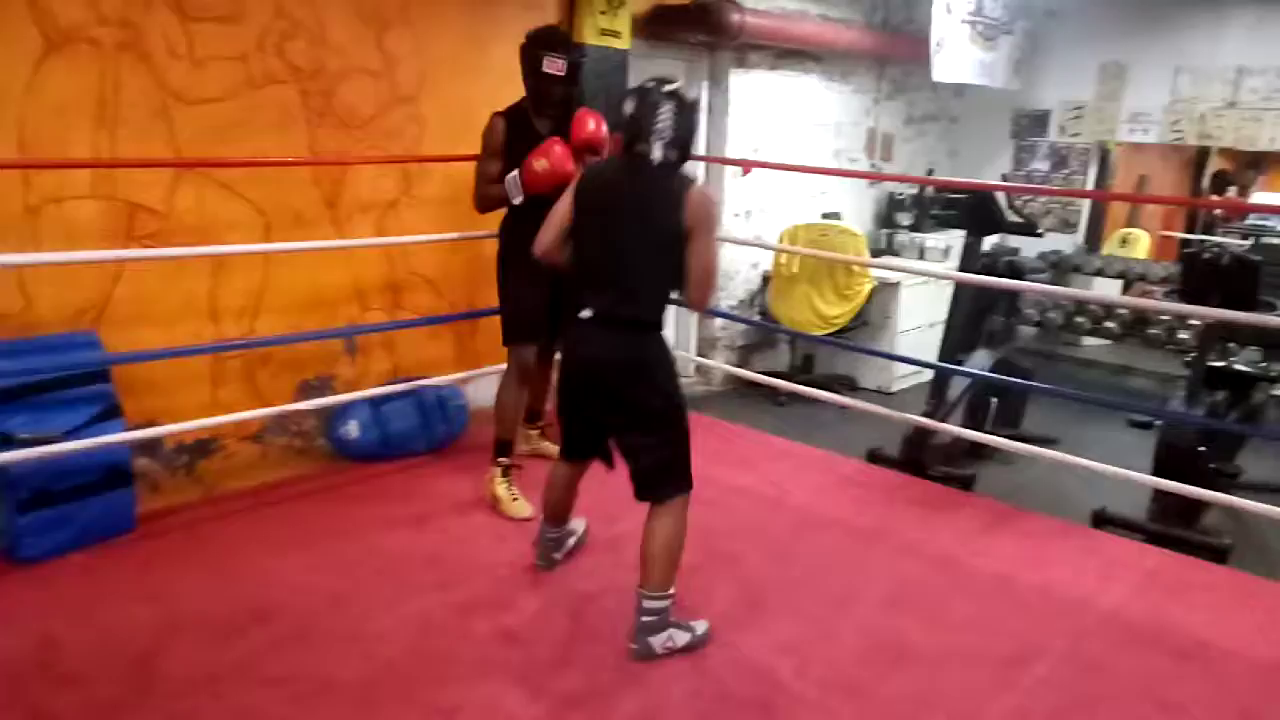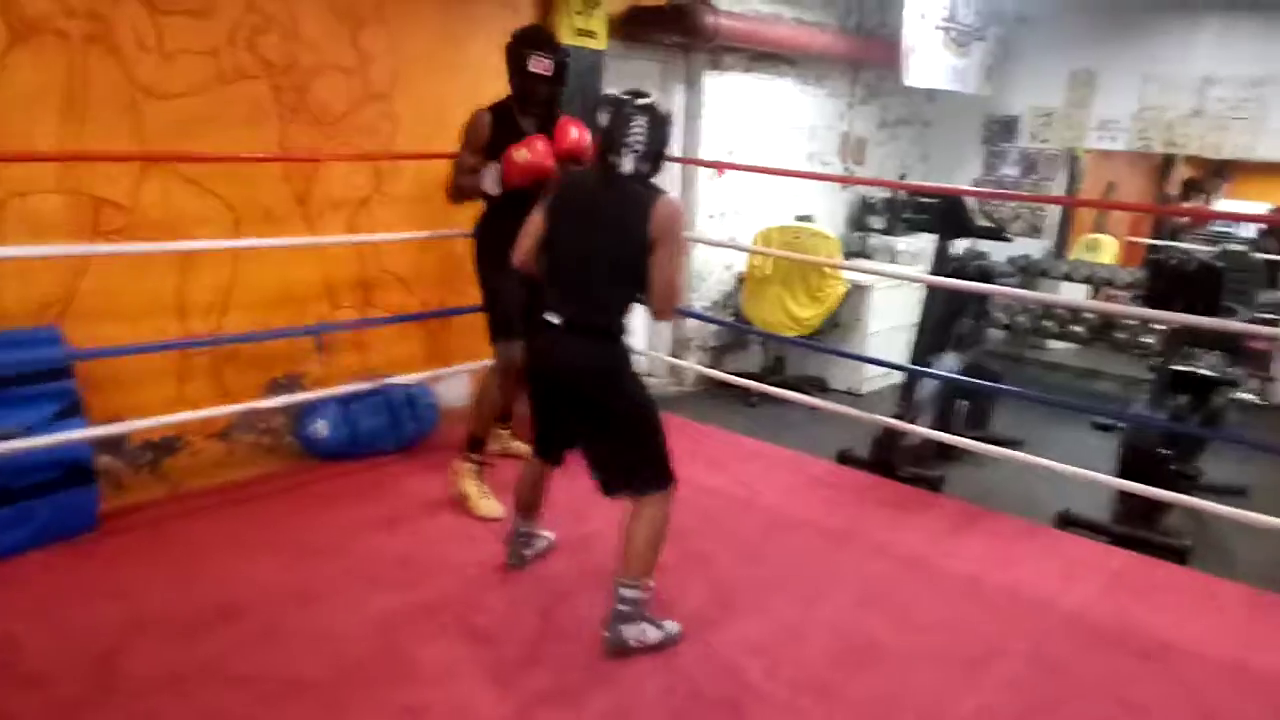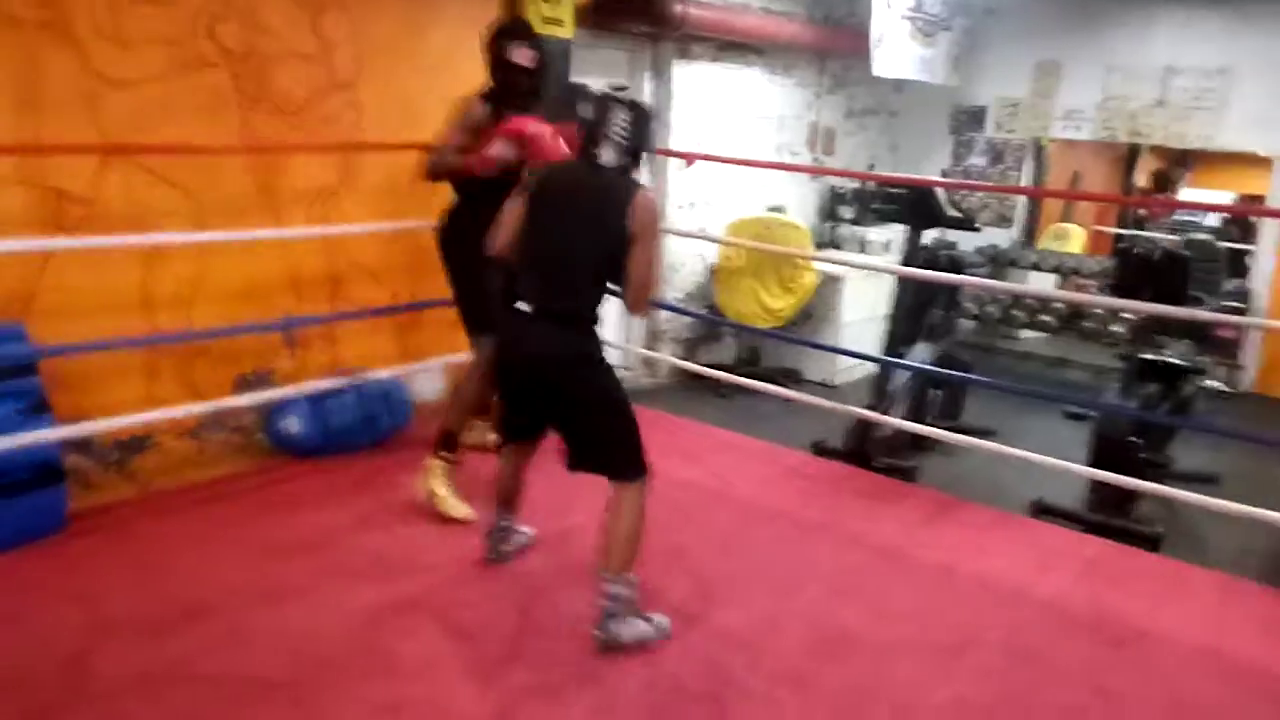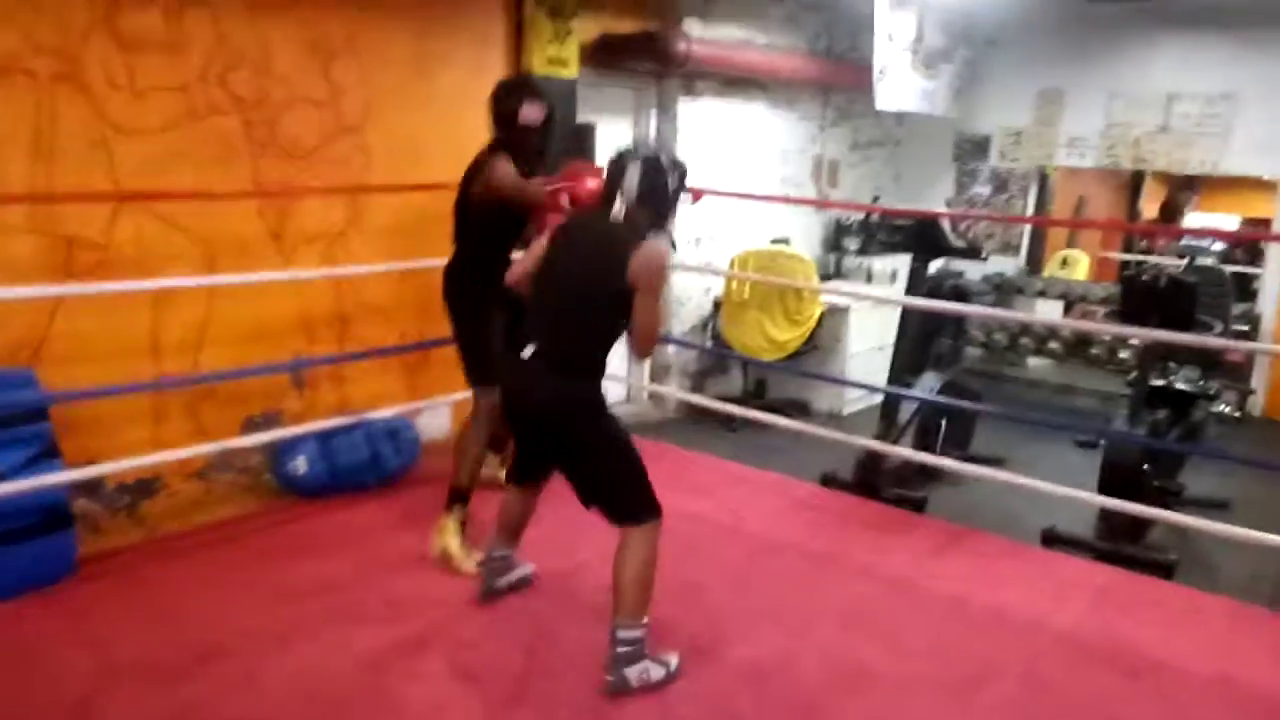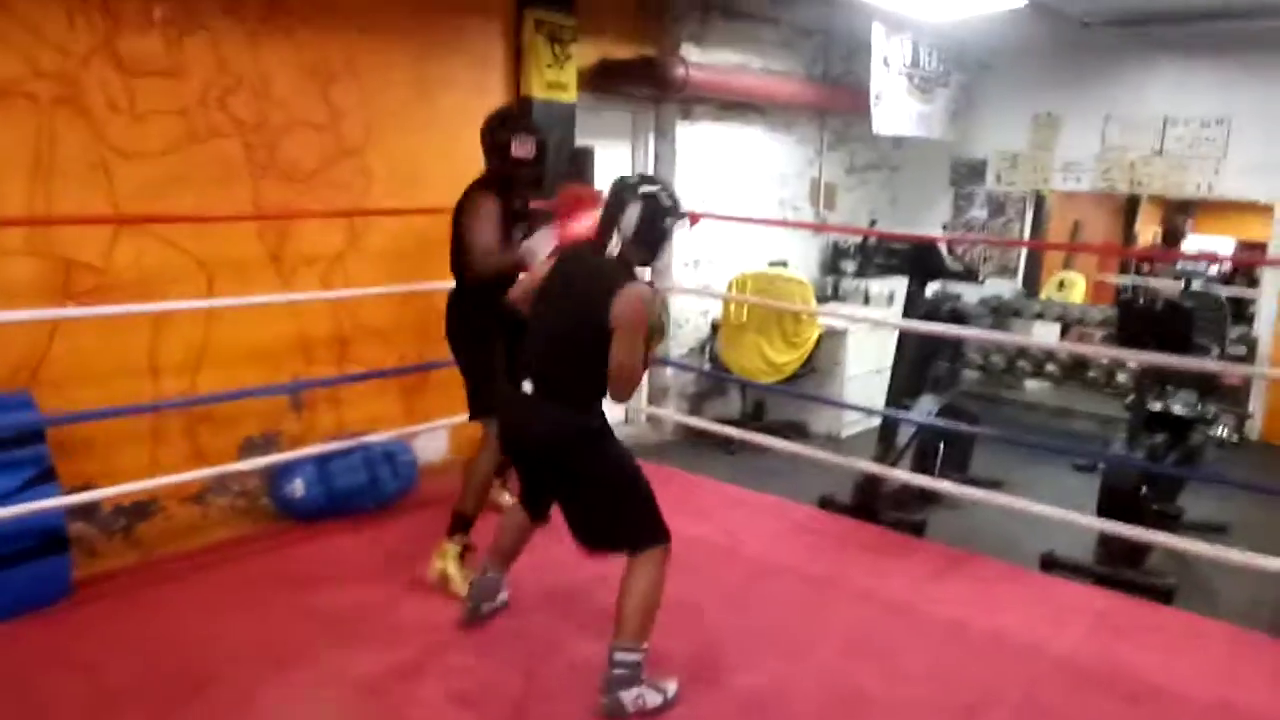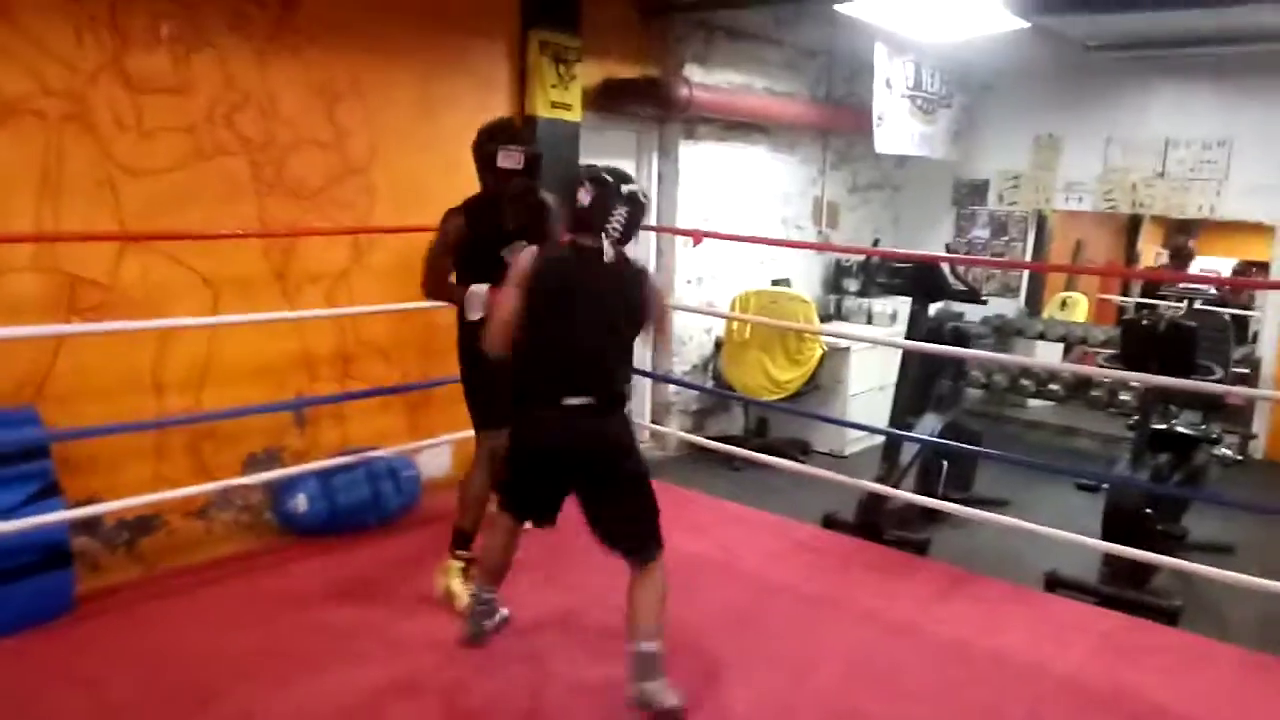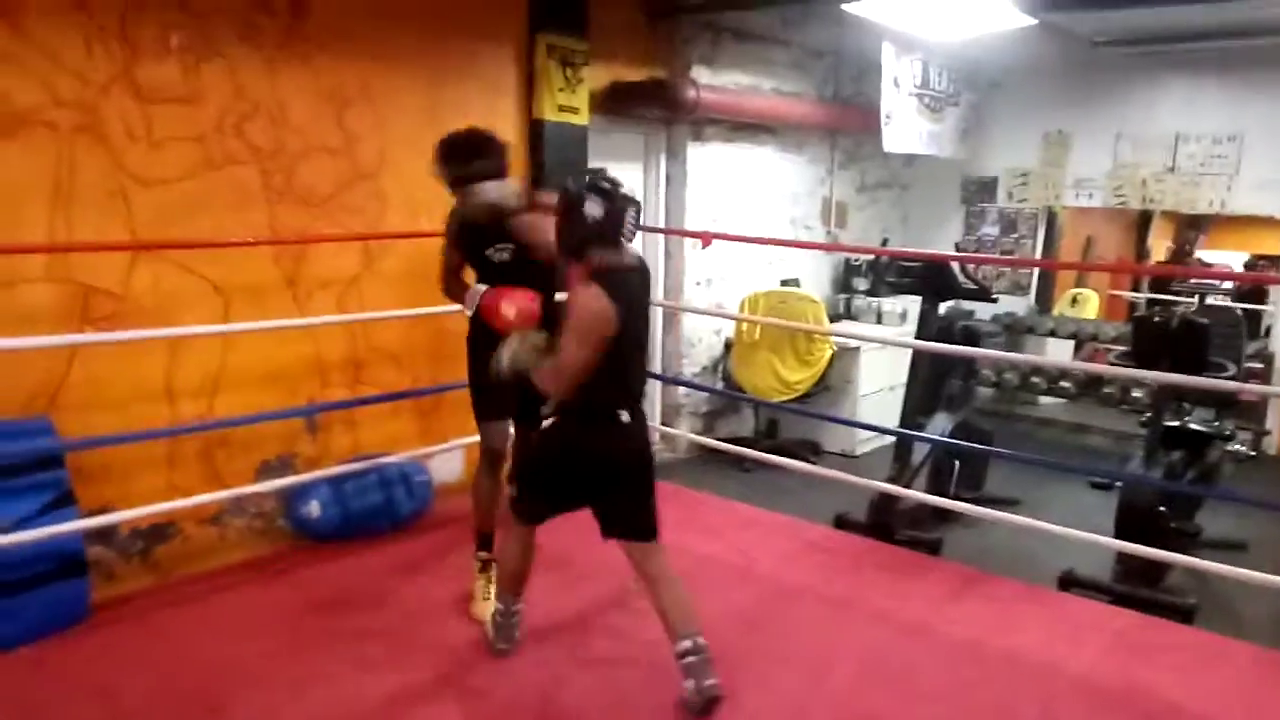
dt=0.1s
person 1, frame 1
left shoulder: (592, 179)
right shoulder: (694, 199)
left elbow: (546, 249)
right elbow: (698, 295)
left hip: (582, 340)
right hip: (636, 351)
left knee: (575, 453)
right knee: (670, 490)
left ankle: (552, 540)
right ankle: (654, 620)
person 1, frame 2
left shoulder: (565, 189)
right shoulder: (661, 209)
left elbow: (523, 260)
right elbow: (663, 305)
left hip: (548, 343)
right hip: (598, 355)
left knee: (546, 451)
right knee: (649, 487)
left ankle: (523, 538)
right ankle: (628, 615)
person 1, frame 3
left shoulder: (545, 180)
right shoulder: (639, 202)
left elbow: (499, 246)
right elbow: (636, 299)
left hip: (517, 333)
right hip: (567, 346)
left knee: (519, 437)
right knee: (629, 475)
left ankle: (502, 530)
right ankle: (617, 611)
person 1, frame 4
left shoulder: (570, 227)
right shoulder: (648, 254)
left elbow: (517, 279)
right elbow: (642, 345)
left hip: (523, 378)
right hip: (571, 393)
left knee: (528, 476)
right knee: (641, 520)
left ankle: (497, 566)
right ankle: (628, 655)
person 1, frame 5
left shoulder: (564, 257)
right shoulder: (636, 296)
left elbow: (519, 297)
right elbow: (621, 388)
left hip: (524, 414)
right hip: (578, 428)
left knee: (530, 506)
right knee: (650, 548)
left ankle: (483, 593)
person 1, frame 6
left shoulder: (536, 263)
right shoulder: (639, 285)
left elbow: (496, 345)
left hip: (538, 423)
right hip: (602, 432)
left knee: (510, 512)
right knee: (646, 556)
left ankle: (482, 612)
right ankle: (650, 674)
person 1, frame 7
left shoulder: (593, 300)
right shoulder: (633, 270)
left elbow: (554, 387)
left wrist: (521, 356)
left hip: (580, 437)
right hip: (625, 436)
left knee: (522, 515)
right knee: (647, 553)
left ankle: (504, 624)
right ankle: (697, 668)
person 2, frame 1
left shoulder: (577, 124)
right shoulder: (504, 126)
right elbow: (483, 198)
left wrist: (596, 161)
right wrist: (520, 183)
right hip: (522, 251)
left knee: (548, 351)
right knee: (523, 358)
left ankle: (530, 430)
right ankle: (500, 470)
person 2, frame 2
left shoulder: (558, 126)
right shoulder: (488, 121)
right elbow: (456, 187)
left wrist: (577, 169)
right wrist: (498, 177)
right hip: (499, 247)
left knee: (525, 349)
right knee: (509, 355)
left ankle: (501, 430)
right ankle: (471, 466)
person 2, frame 3
left shoulder: (520, 114)
right shoulder: (478, 110)
right elbow: (436, 166)
left wrist: (542, 156)
right wrist: (492, 156)
right hip: (469, 238)
right knee: (488, 350)
left ankle: (475, 424)
right ankle: (439, 467)
person 2, frame 4
left shoulder: (515, 166)
right shoulder: (497, 166)
right elbow: (525, 197)
left hip: (495, 282)
right hip: (472, 289)
right knee: (492, 398)
left ankle: (493, 459)
right ankle: (450, 523)
person 2, frame 5
left shoulder: (519, 198)
right shoulder: (484, 200)
right elbow: (484, 262)
left hip: (505, 316)
right hip: (473, 322)
right knee: (496, 431)
left ankle: (497, 485)
right ankle: (451, 550)
person 2, frame 6
left shoulder: (533, 214)
right shoulder: (462, 220)
right elbow: (432, 284)
right wrist: (475, 298)
right hip: (484, 338)
right knee: (493, 446)
right ankle: (456, 564)
person 2, frame 7
left shoulder: (535, 211)
right shoulder: (459, 222)
left elbow: (558, 256)
right elbow: (451, 283)
left wrist: (510, 207)
right wrist: (480, 297)
right hip: (491, 337)
right knee: (495, 448)
right ankle: (485, 567)
